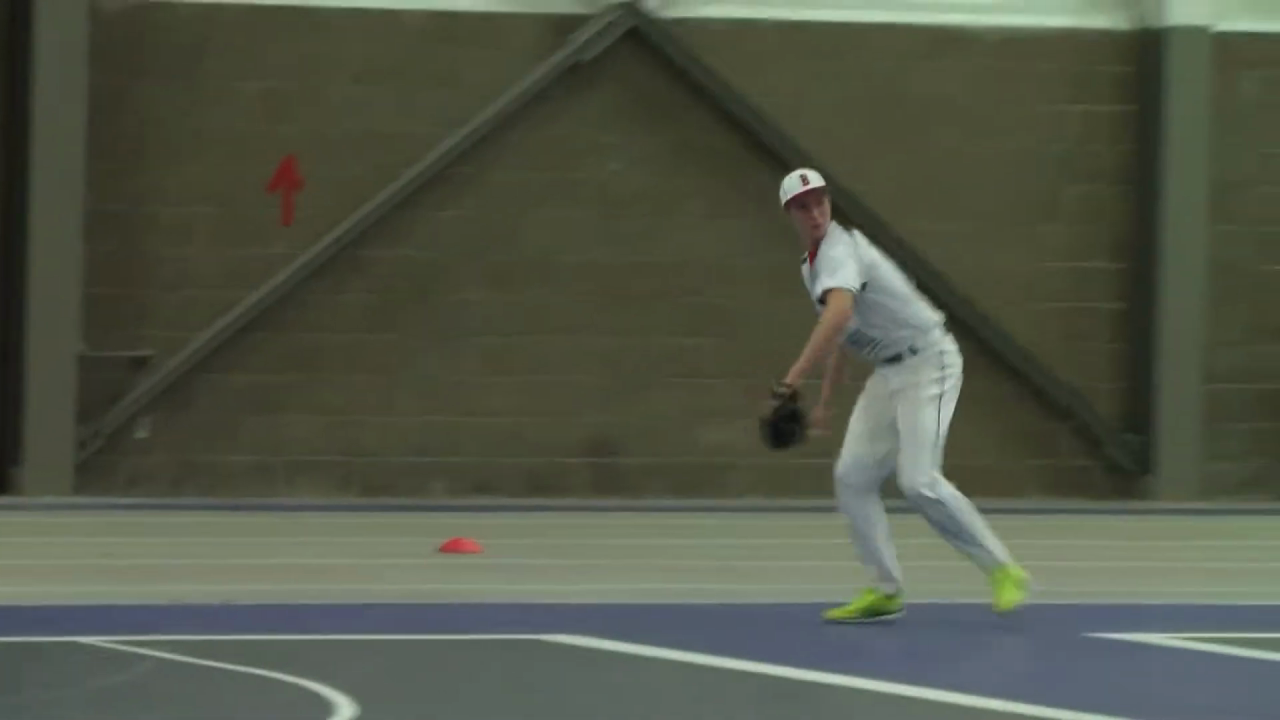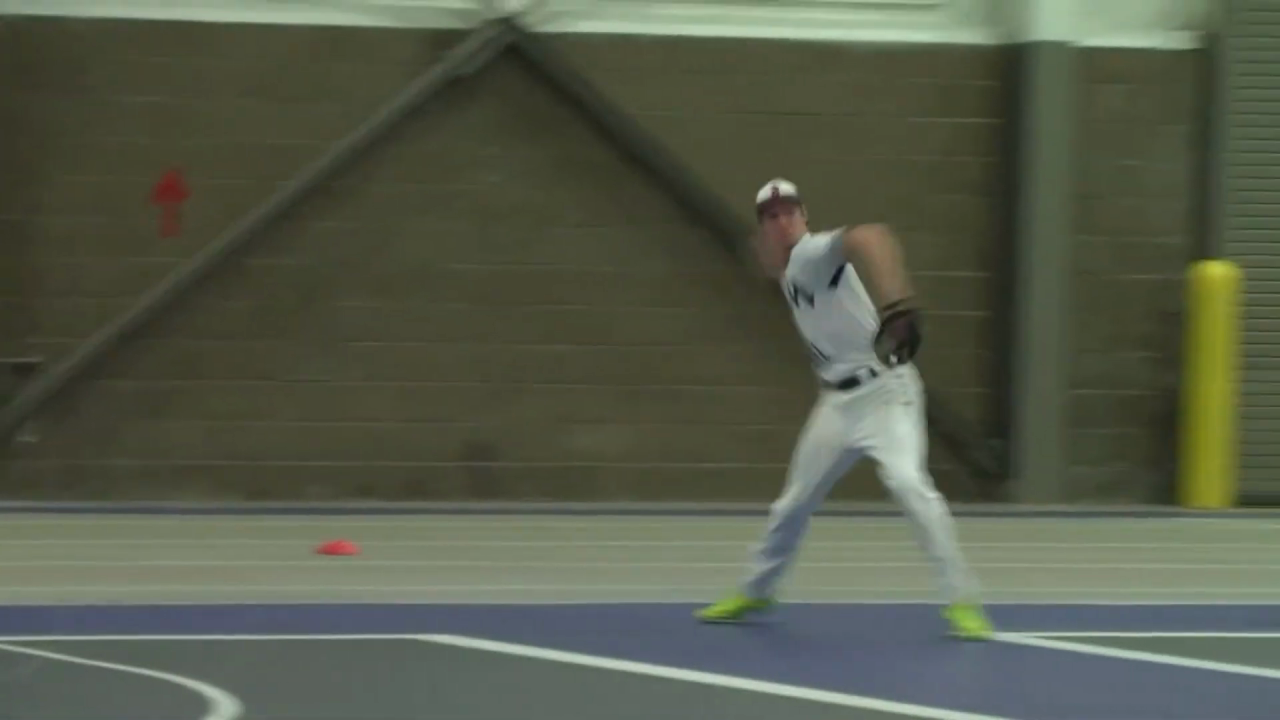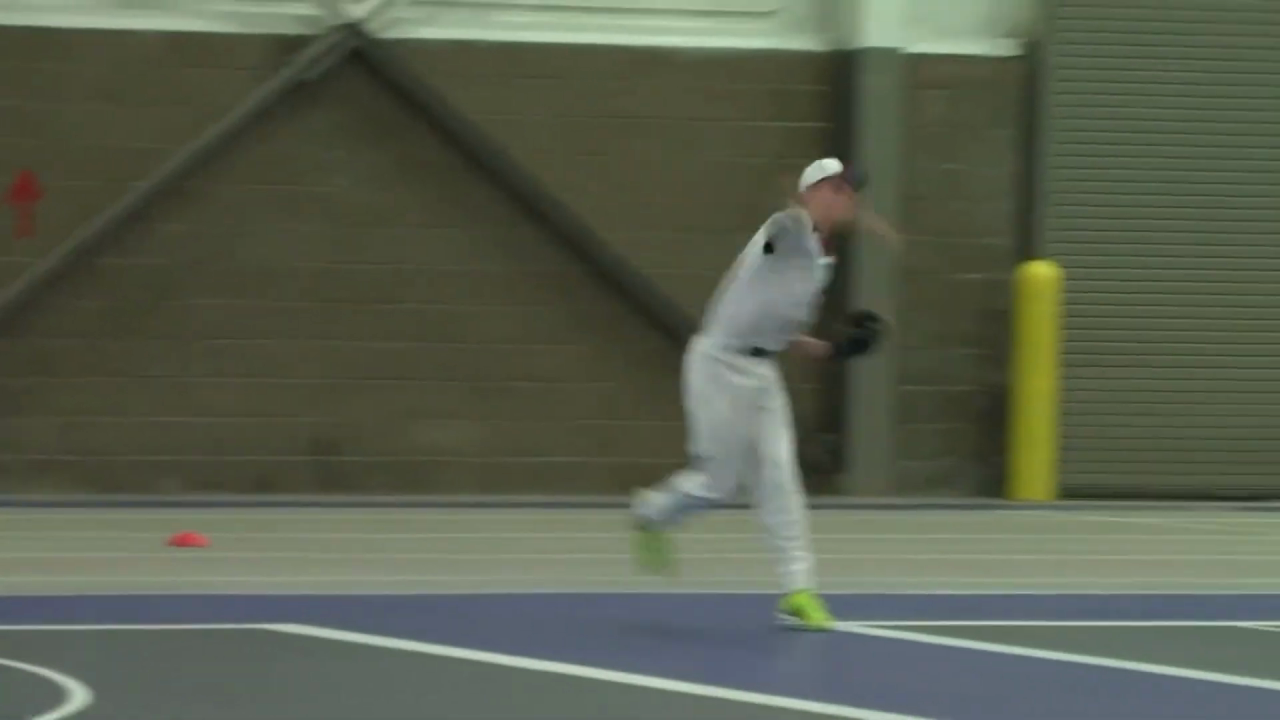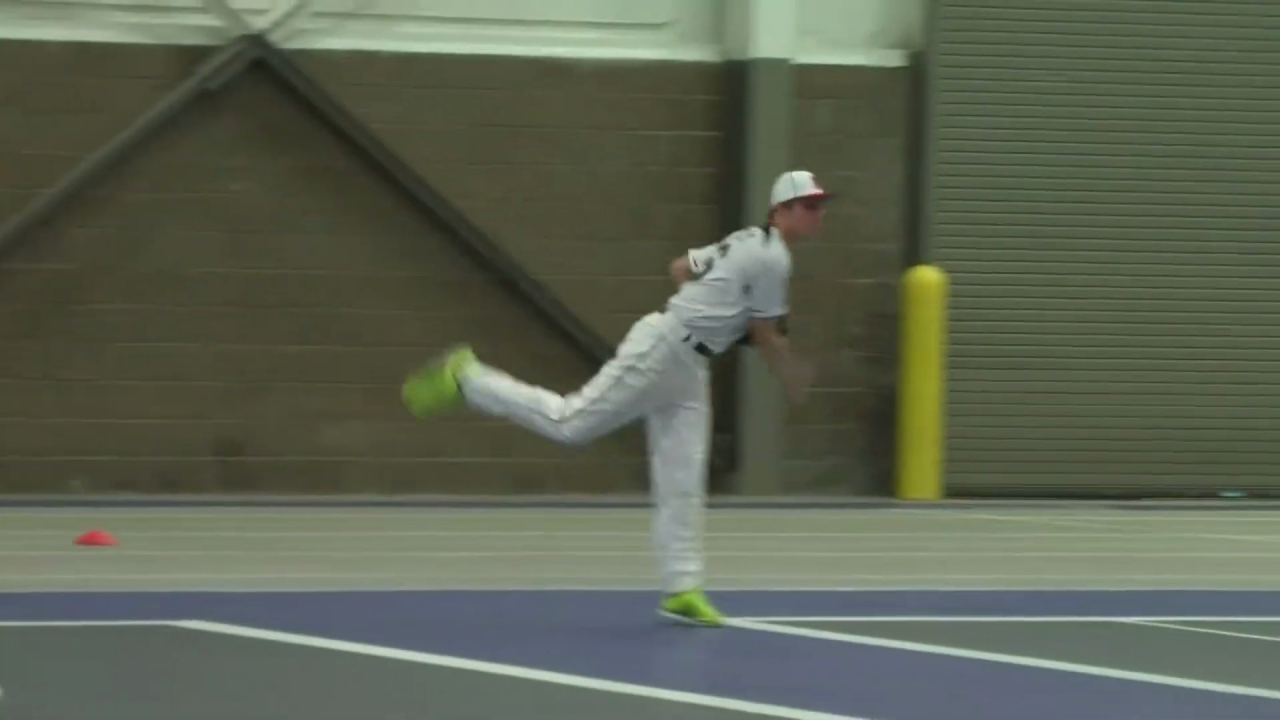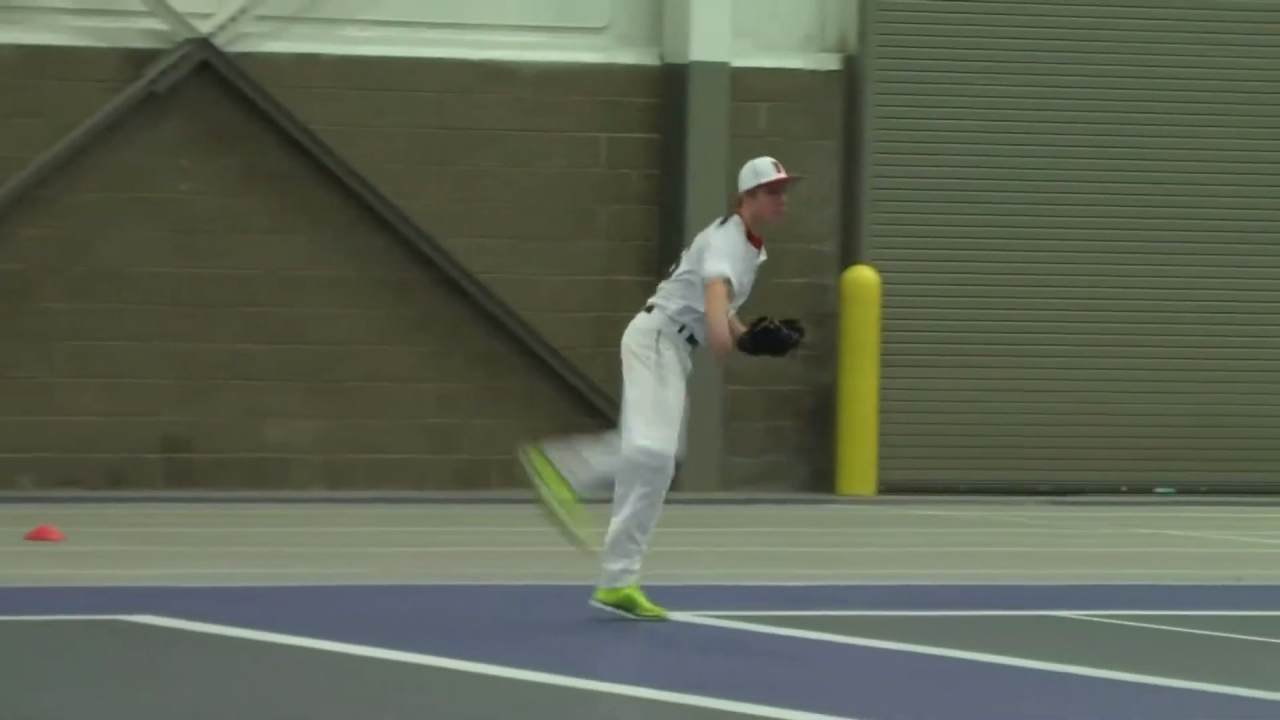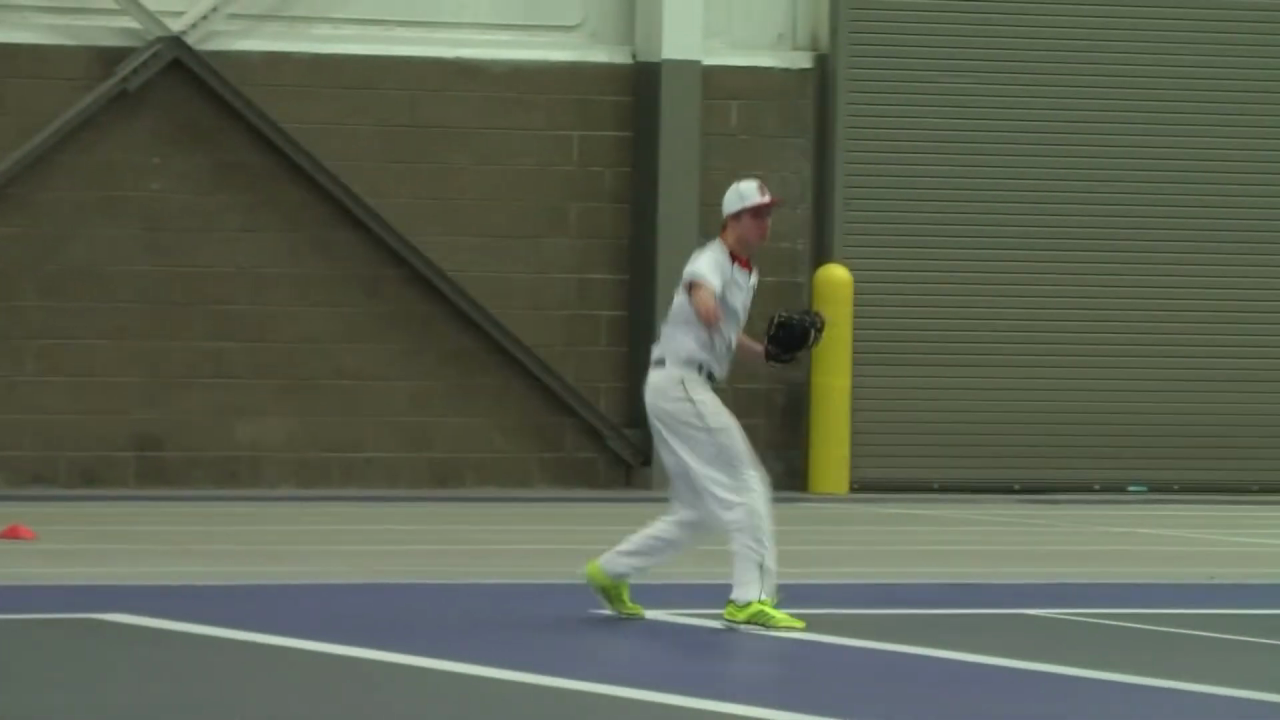
dt=0.2s
person 1, frame 1
left shoulder: (839, 249)
right shoulder: (813, 264)
left elbow: (837, 317)
right elbow: (837, 332)
left wrist: (794, 378)
right wrist: (824, 397)
left hip: (928, 365)
right hip: (888, 372)
left knee: (921, 484)
right knee: (851, 478)
left ankle: (1001, 568)
right ankle: (886, 590)
person 1, frame 2
left shoulder: (813, 252)
right shoulder: (796, 269)
left elbow: (870, 236)
left wrist: (898, 301)
left hip: (885, 392)
right hip: (839, 400)
left knee: (912, 489)
right knee: (794, 505)
left ankle: (961, 603)
right ankle: (756, 594)
person 1, frame 3
left shoulder: (811, 258)
right shoulder: (789, 229)
right elbow: (818, 210)
left wrist: (829, 348)
left hip: (760, 370)
right hip: (718, 364)
left knee: (779, 480)
right knee: (714, 483)
left ankle: (797, 592)
right ankle: (652, 510)
person 1, frame 4
left shoulder: (748, 243)
right shoulder: (772, 257)
left elbow: (681, 268)
right elbow: (767, 336)
right wrist: (792, 374)
left hip: (689, 366)
right hip: (662, 350)
left knee: (685, 482)
right knee: (567, 422)
left ankle: (682, 589)
right ankle: (464, 375)
person 1, frame 5
left shoulder: (750, 246)
right shoulder: (726, 237)
right elbow: (714, 286)
left wrist: (741, 333)
right wrist: (717, 328)
left hip: (675, 352)
right hip: (655, 338)
left knee: (652, 475)
right knee: (651, 447)
left ankle: (617, 583)
right ankle: (557, 464)
person 1, frame 6
left shoulder: (744, 272)
right shoulder: (711, 261)
right elbow: (698, 290)
left wrist: (763, 351)
right wrist: (705, 306)
left hip: (685, 390)
right hip: (680, 386)
left knee: (694, 510)
right knee: (747, 486)
left ankle: (610, 572)
right ankle: (749, 599)
